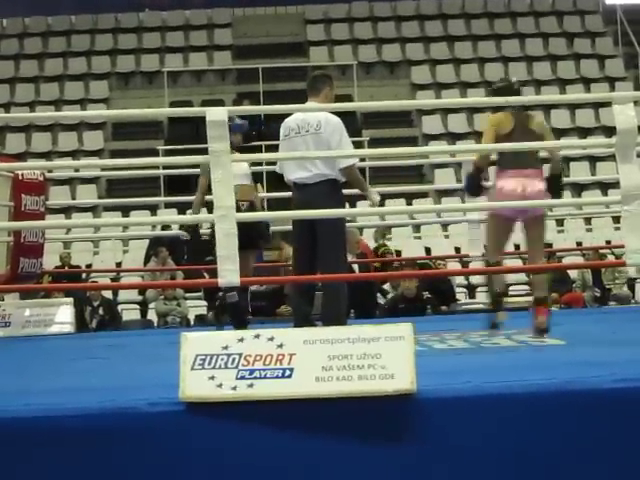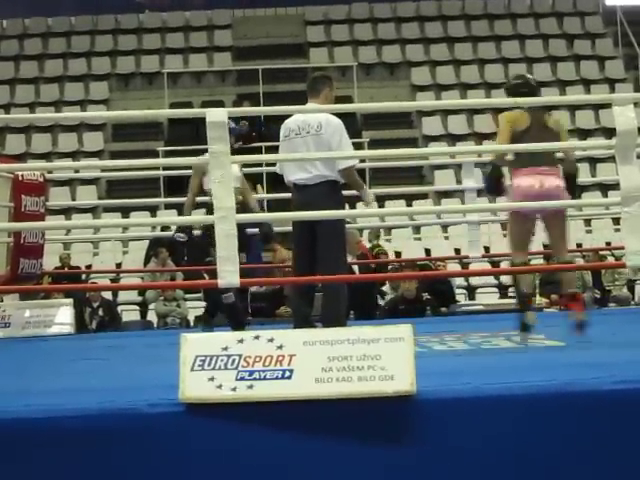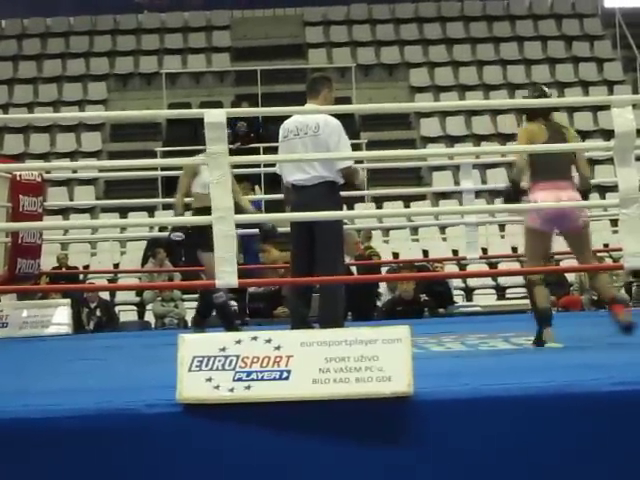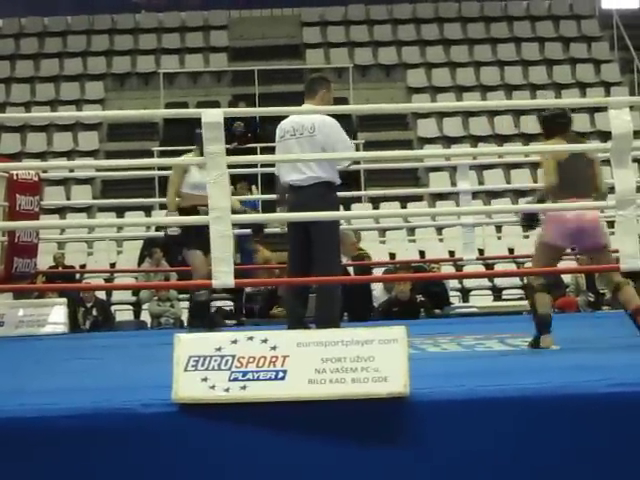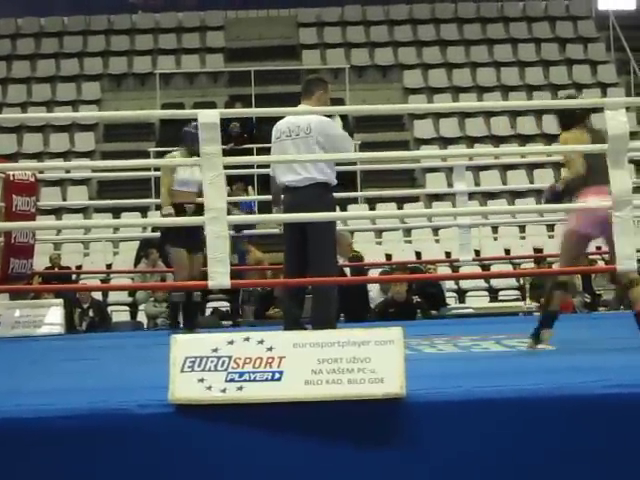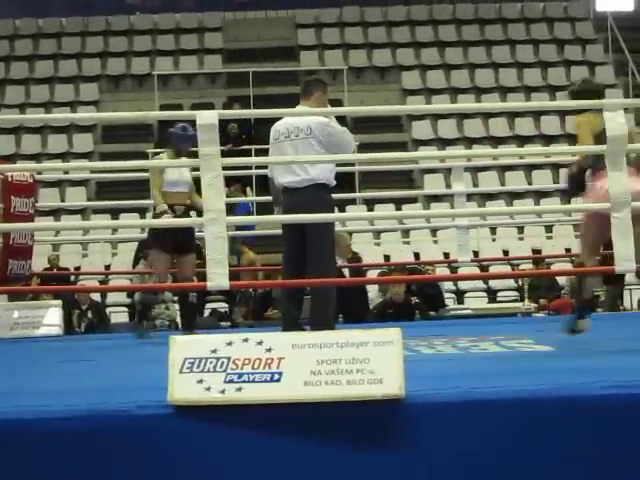
dt=0.1s
person 1, frame 1
left shoulder: (287, 124)
right shoulder: (330, 121)
left elbow: (284, 170)
right elbow: (346, 165)
right wrist: (367, 191)
left hip: (300, 196)
right hip: (326, 193)
left knee: (303, 263)
right knee: (333, 263)
left ankle: (302, 322)
right ankle: (334, 322)
person 1, frame 2
left shoulder: (288, 125)
right shoulder: (330, 122)
left elbow: (284, 171)
right elbow: (346, 166)
right wrist: (364, 192)
left hip: (300, 197)
right hip: (326, 194)
left knee: (303, 264)
right knee: (332, 263)
left ankle: (302, 323)
right ankle: (334, 324)
person 1, frame 3
left shoulder: (287, 126)
right shoulder: (328, 122)
left elbow: (283, 171)
right elbow: (344, 166)
right wrist: (357, 178)
left hip: (298, 197)
right hip: (324, 195)
left knee: (300, 264)
right knee: (330, 264)
left ankle: (299, 325)
right ankle: (331, 325)
person 1, frame 4
left shoulder: (284, 126)
right shoulder: (325, 123)
left elbow: (279, 171)
right elbow: (346, 158)
left wrist: (282, 202)
right wrist: (344, 144)
left hip: (295, 198)
right hip: (321, 196)
left knee: (298, 264)
right knee: (327, 264)
left ankle: (296, 324)
right ankle: (327, 325)
person 1, frame 5
left shoulder: (280, 126)
right shoulder: (321, 123)
left elbow: (275, 172)
right elbow: (347, 149)
left wrist: (276, 203)
right wrist: (339, 126)
left hip: (291, 198)
right hip: (317, 196)
left knee: (294, 265)
right knee: (323, 265)
left ankle: (292, 325)
right ankle: (324, 326)
person 1, frame 6
left shoulder: (278, 127)
right shoulder: (320, 123)
left elbow: (272, 172)
right elbow: (348, 146)
left wrist: (277, 203)
right wrist: (332, 120)
left hip: (290, 199)
right hip: (315, 197)
left knee: (292, 266)
right knee: (321, 266)
left ankle: (291, 326)
right ankle: (322, 327)
person 2, frame 1
left shoulder: (495, 119)
right shoulder: (537, 121)
left elbow: (484, 154)
right elbow: (555, 158)
left wrist: (474, 175)
right wrist: (554, 181)
left hip: (507, 186)
right hip: (535, 186)
left knee: (494, 253)
right knee: (537, 254)
left ankle: (498, 310)
right ankle: (541, 312)
person 2, frame 2
left shoulder: (508, 117)
right shoulder: (552, 119)
left elbow: (499, 151)
right elbow: (570, 156)
left wrist: (494, 171)
right wrist: (571, 181)
left hip: (523, 184)
right hip: (554, 183)
left knee: (519, 255)
right knee: (561, 252)
left ankle: (527, 311)
right ankle: (576, 308)
person 2, frame 3
left shoulder: (528, 131)
right shoulder: (569, 132)
left elbow: (521, 166)
right elbow: (584, 173)
left wrist: (513, 187)
right wrist: (583, 196)
left hip: (542, 199)
right hip: (570, 197)
left knee: (534, 270)
right knee: (589, 262)
left ankle: (545, 328)
right ankle: (621, 312)
person 2, frame 4
left shoulder: (549, 149)
left elbow: (549, 185)
right elbow: (599, 188)
left hip: (564, 216)
right hip: (591, 215)
left knee: (537, 277)
right knee: (612, 275)
left ankle: (543, 334)
person 2, frame 5
left shoulder: (569, 137)
right shoulder: (602, 136)
left elbow: (579, 170)
left wrist: (560, 187)
left hip: (589, 203)
right hip: (612, 203)
left knee: (565, 270)
left ankle: (544, 328)
person 2, frame 6
left shoulder: (583, 119)
left elbow: (588, 153)
left wrist: (575, 171)
left hip: (606, 186)
left knee: (587, 253)
left ankle: (582, 314)
person 3, frame 1
left shoulder: (243, 159)
right elbow: (200, 193)
left wrist: (262, 218)
left hip: (250, 215)
left knee: (246, 276)
right ankle: (240, 325)
person 3, frame 2
left shoulder: (236, 165)
right shoulder: (205, 163)
left elbow: (247, 192)
right elbow: (192, 194)
right wrist: (185, 223)
left ankle: (210, 318)
right ankle: (237, 324)
person 3, frame 3
right shoulder: (195, 164)
left elbow: (238, 196)
right elbow: (180, 194)
left knee: (213, 277)
right knee: (215, 276)
left ankle: (199, 324)
right ankle: (230, 326)
person 3, frame 4
right shoulder: (184, 164)
right elbow: (171, 194)
left wrist: (244, 212)
right wrist: (172, 219)
left knee: (206, 277)
right knee: (201, 274)
left ankle: (195, 323)
right ankle: (203, 323)
person 3, frame 5
left shoulder: (199, 164)
right shoulder: (173, 160)
right elbow: (164, 189)
right wrist: (167, 210)
left hip: (194, 218)
right hip: (176, 218)
left knee: (195, 276)
right knee: (182, 276)
left ankle: (191, 326)
right ankle: (174, 325)
person 3, frame 6
left shoulder: (186, 164)
right shoulder: (160, 162)
right elbow: (155, 191)
right wrist: (162, 210)
left hip: (184, 220)
right hip: (166, 220)
left knee: (187, 279)
right knee: (160, 278)
left ankle: (189, 327)
